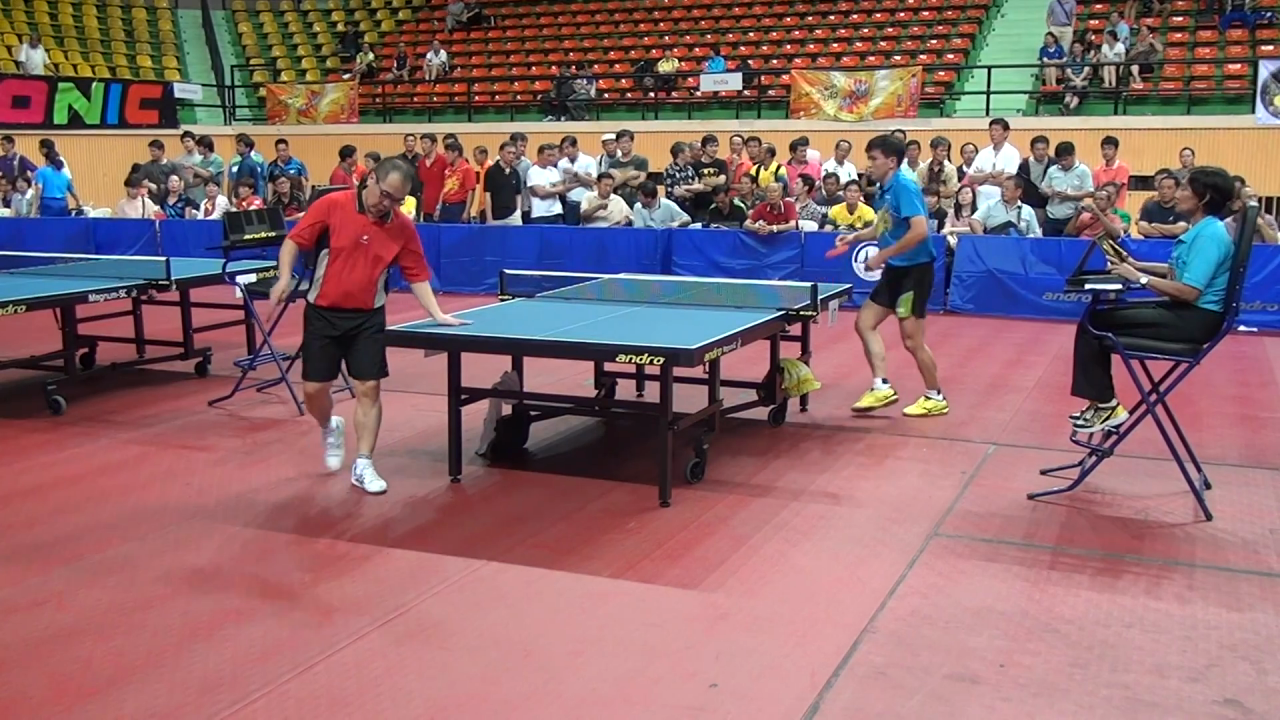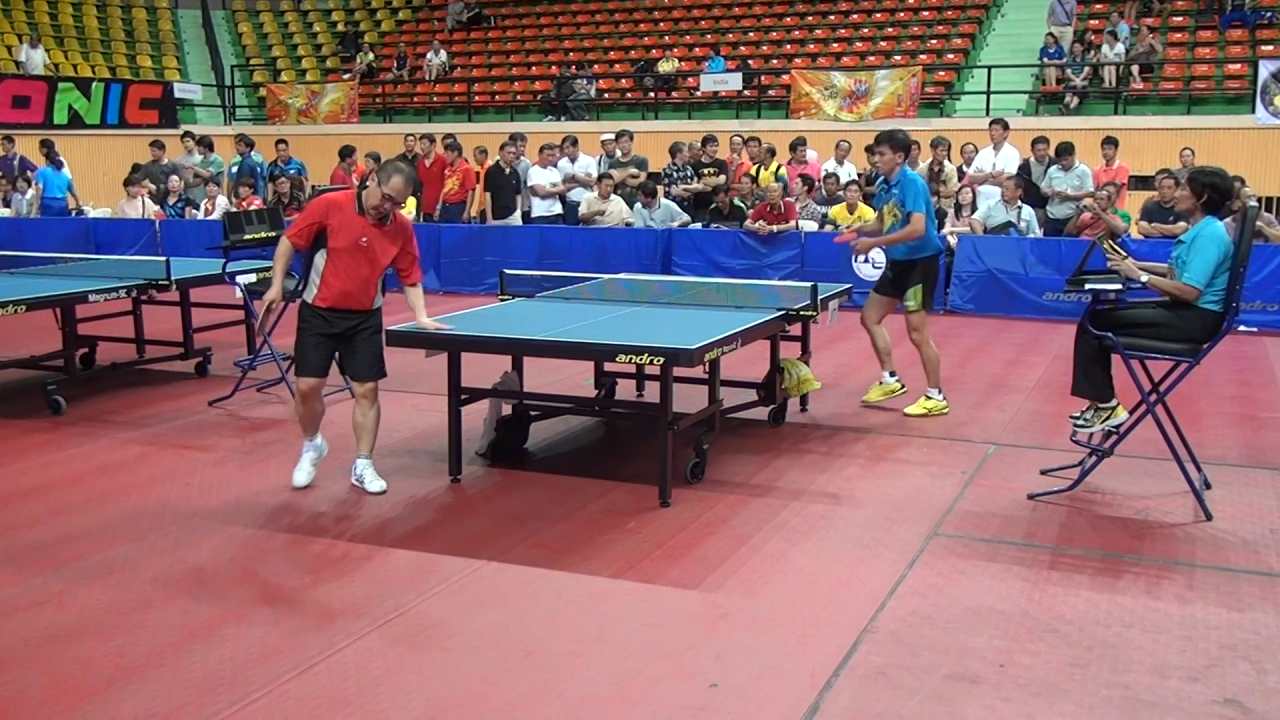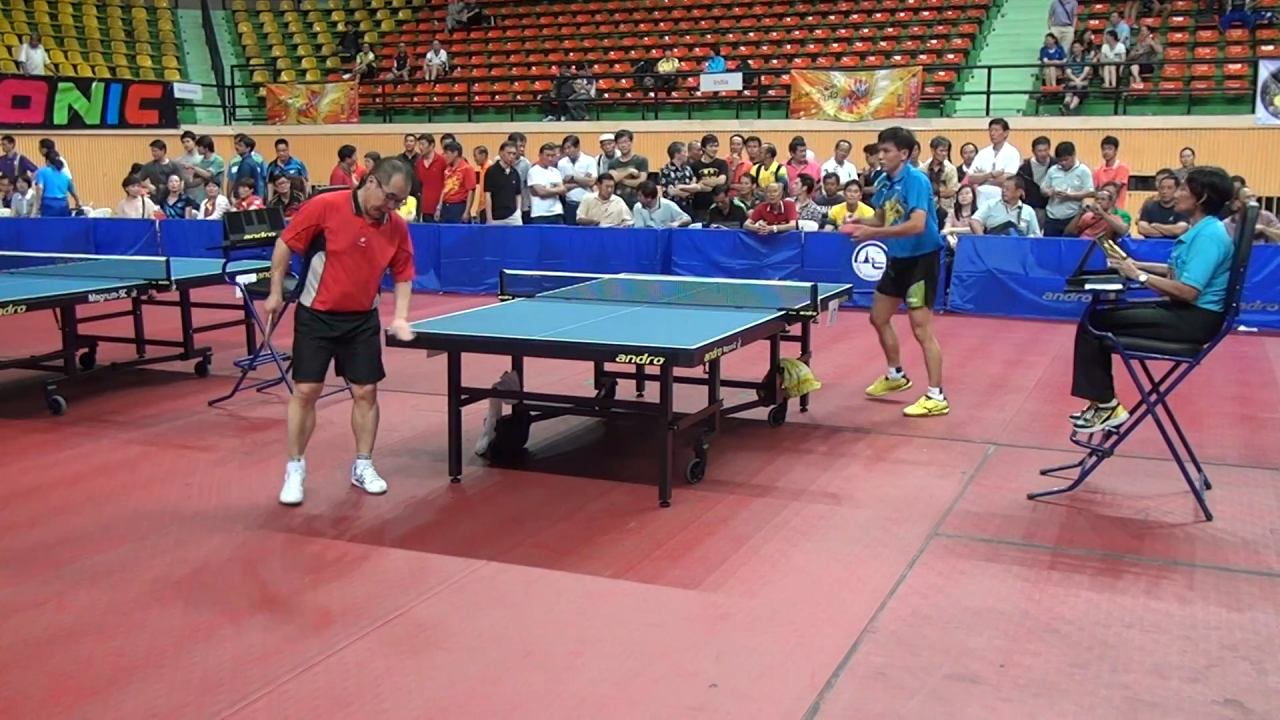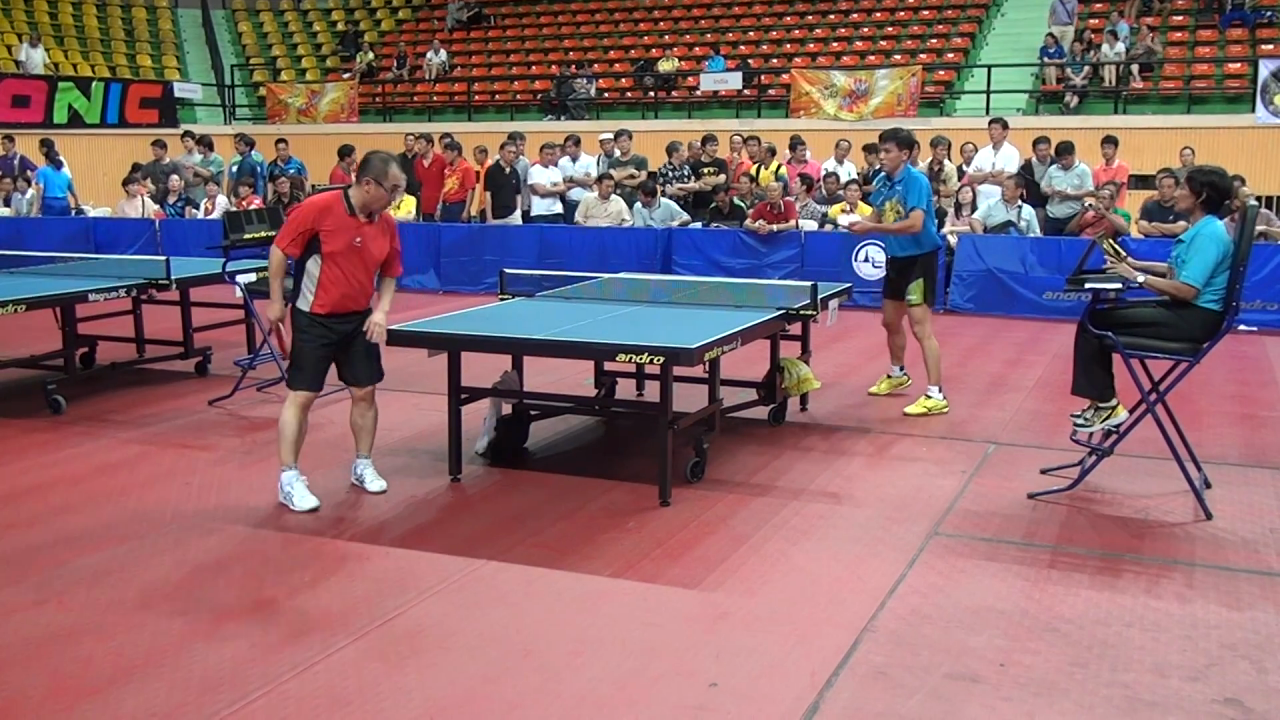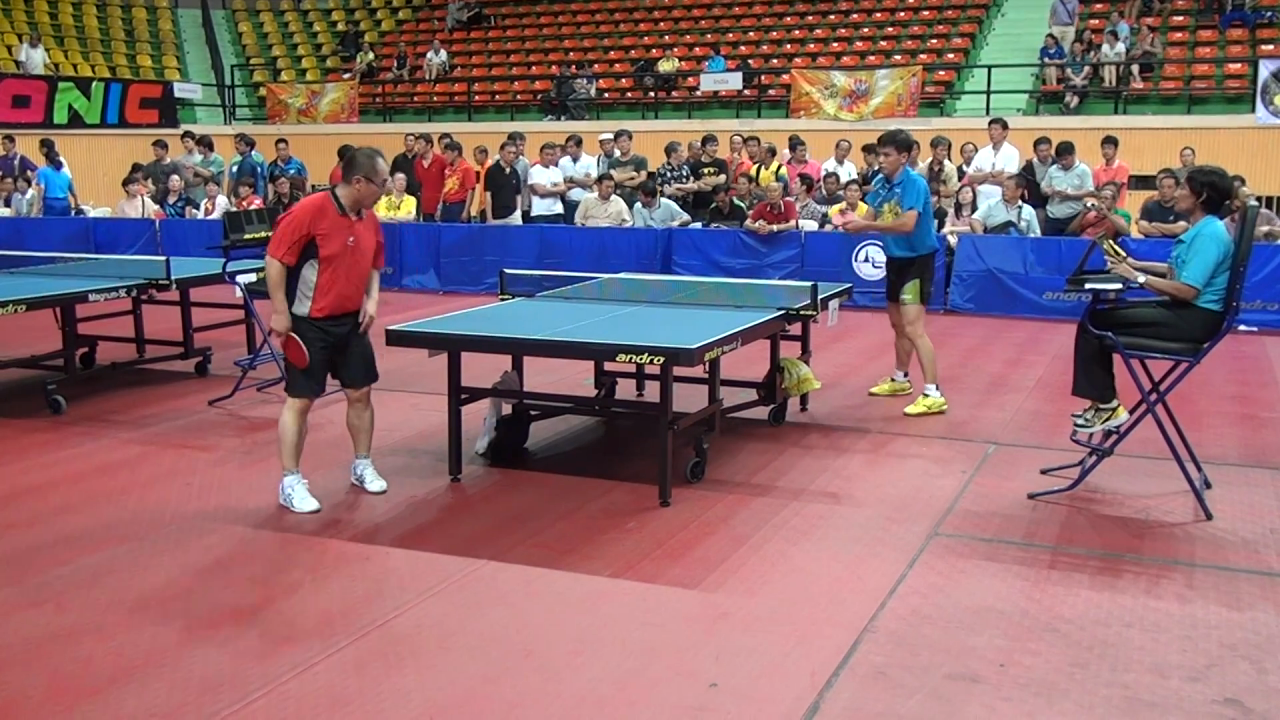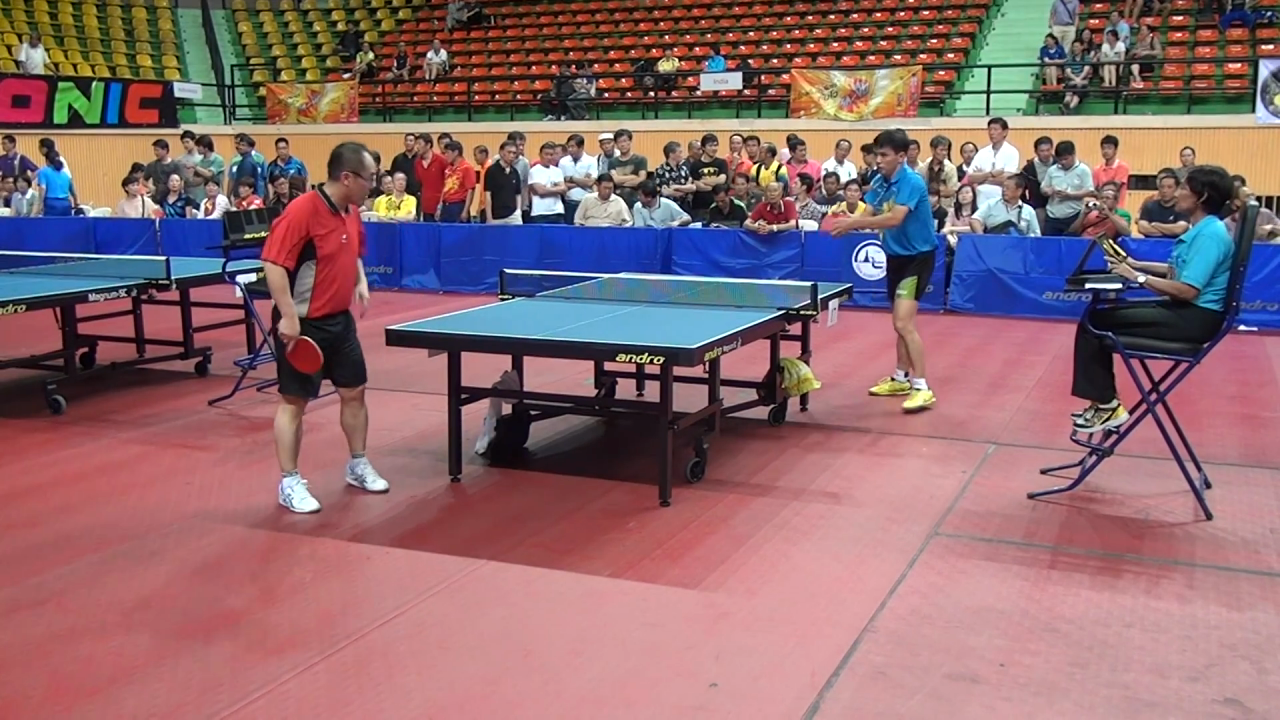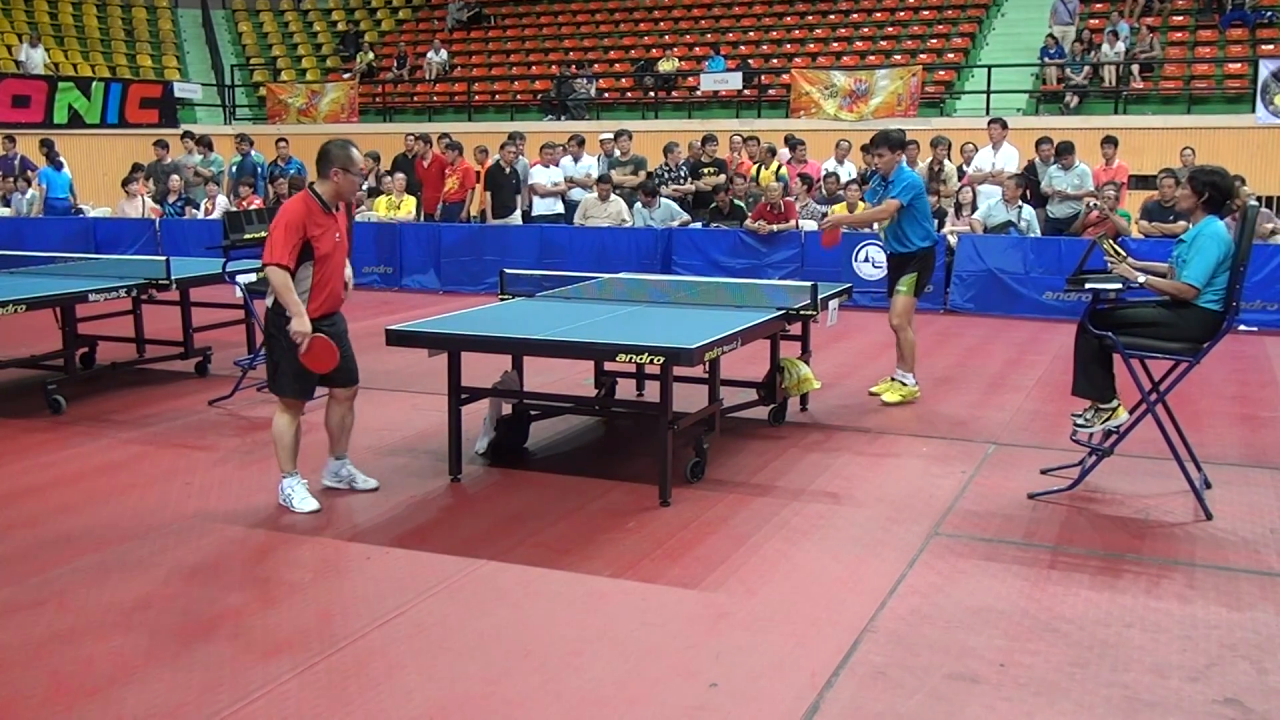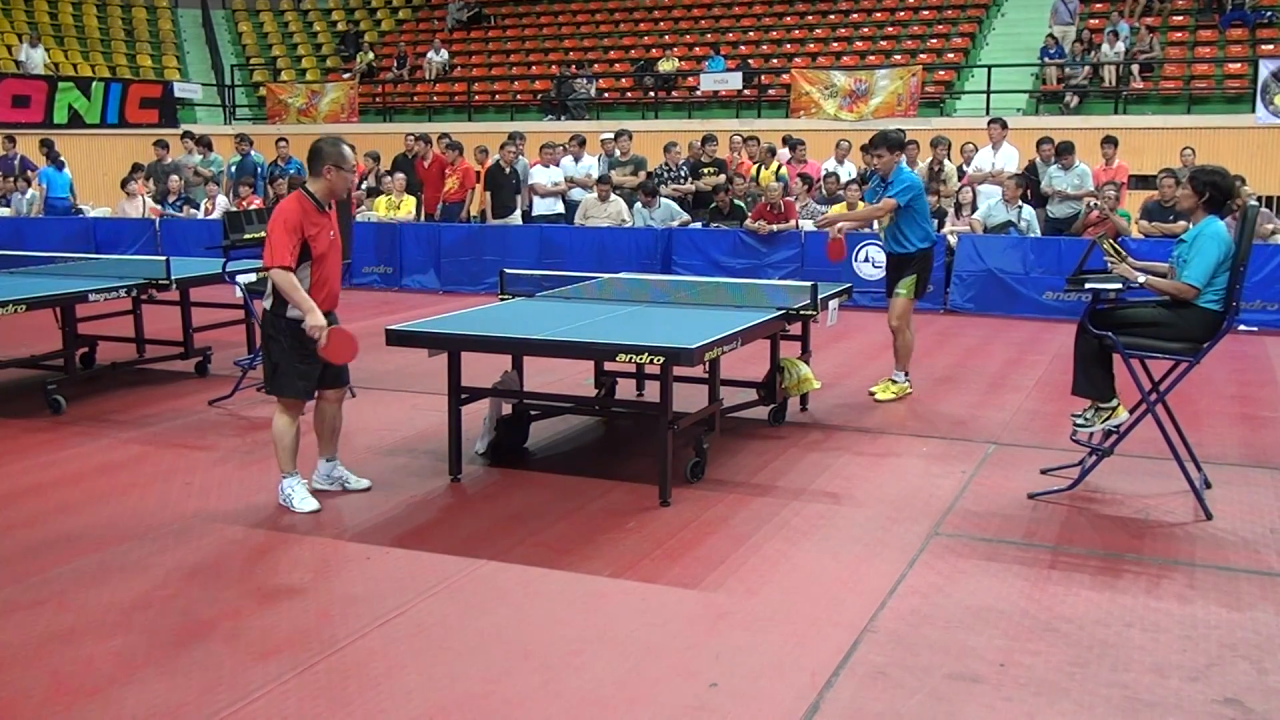
dt=0.1s
person 1, frame 1
left shoulder: (403, 227)
right shoulder: (331, 205)
left elbow: (417, 275)
right elbow: (293, 241)
left wrist: (436, 313)
right wrist: (284, 278)
left hip: (367, 317)
right hip: (323, 312)
left knee: (368, 389)
right knee: (315, 388)
left ankle: (363, 465)
right ankle: (331, 429)
person 1, frame 2
left shoulder: (401, 228)
right shoulder: (329, 205)
left elbow: (411, 277)
right elbow: (290, 240)
left wrist: (422, 315)
right wrist: (277, 284)
left hip: (365, 317)
right hip: (319, 312)
left knee: (367, 390)
right knee: (308, 385)
left ankle: (363, 466)
right ankle: (312, 444)
person 1, frame 3
left shoulder: (397, 227)
right shoulder: (324, 207)
left elbow: (403, 275)
right elbow: (285, 245)
left wrist: (400, 317)
right wrist: (276, 291)
left hip: (362, 319)
right hip: (316, 315)
left knee: (366, 392)
right knee: (306, 391)
left ankle: (362, 466)
right ankle: (294, 468)
person 1, frame 4
left shoulder: (387, 224)
right shoulder: (317, 208)
left elbow: (389, 273)
right elbow: (280, 251)
left wrist: (381, 311)
right wrist: (276, 301)
left hip: (358, 320)
right hip: (312, 319)
left knee: (365, 393)
right knee: (301, 397)
left ankle: (362, 466)
right ankle: (289, 479)
person 1, frame 5
left shoulder: (370, 220)
right shoulder: (309, 211)
left elbow: (374, 266)
right elbow: (275, 260)
left wrist: (372, 300)
right wrist: (280, 311)
left hip: (351, 322)
right hip: (307, 323)
left knee: (360, 394)
right knee: (299, 402)
left ankle: (362, 466)
right ankle: (291, 482)
person 1, frame 6
left shoulder: (352, 212)
right shoulder: (301, 212)
right elbow: (273, 265)
left wrist: (361, 281)
right wrist: (287, 316)
left hip: (339, 320)
right hip: (302, 325)
left knee: (353, 392)
right knee: (294, 401)
left ankle: (358, 465)
right ankle: (289, 483)
person 1, frame 7
left shoulder: (340, 208)
right shoulder: (295, 212)
right elbow: (275, 268)
left wrist: (346, 271)
right wrist: (298, 316)
left hip: (331, 319)
right hip: (297, 326)
left knee: (345, 391)
right knee: (291, 403)
left ankle: (338, 468)
right ankle: (289, 483)
person 1, frame 8
left shoulder: (328, 207)
right shoulder: (290, 212)
right elbow: (279, 270)
right wrist: (310, 311)
left hip: (326, 320)
right hip: (291, 324)
left knee: (334, 392)
right knee: (291, 403)
left ankle: (328, 470)
right ankle: (289, 483)
person 2, frame 1
left shoulder: (904, 187)
right shoulder: (884, 190)
left elbow: (919, 232)
left wrist: (883, 255)
right wrist: (855, 237)
left hip: (914, 269)
right hip: (894, 269)
left knee: (911, 340)
right knee: (864, 324)
left ankle: (935, 397)
right ankle: (881, 388)
person 2, frame 2
left shoulder: (913, 183)
right shoulder: (883, 185)
left elbow: (917, 229)
left wrist: (874, 242)
right wrist: (860, 229)
left hip: (920, 263)
right hip: (896, 264)
left knee: (918, 334)
right knee: (870, 318)
left ankle: (936, 398)
right ankle: (889, 380)
person 2, frame 3
left shoulder: (916, 180)
right shoulder: (884, 182)
left elbow: (917, 225)
right elbow: (881, 219)
left wrist: (872, 233)
right wrist: (860, 223)
left hip: (921, 260)
right hip: (897, 260)
left knee: (921, 331)
right knee: (878, 318)
left ankle: (936, 398)
right ankle: (895, 375)
person 2, frame 4
left shoulder: (917, 181)
right shoulder: (882, 182)
left elbow: (915, 224)
right elbow: (877, 218)
left wrist: (872, 228)
right wrist: (861, 221)
left hip: (920, 259)
right hip: (896, 259)
left knee: (921, 330)
right knee: (891, 322)
left ankle: (935, 396)
right ankle: (896, 375)
person 2, frame 5
left shoulder: (915, 183)
right shoulder: (880, 183)
left elbow: (907, 224)
right elbow: (872, 217)
left wrist: (866, 226)
right wrist: (855, 220)
left hip: (917, 261)
right hip: (895, 260)
left knee: (913, 329)
right knee: (898, 325)
left ankle: (933, 395)
right ankle: (900, 379)
person 2, frame 6
left shoulder: (912, 182)
right shoulder: (879, 182)
left elbow: (894, 219)
right elbow: (869, 215)
left wrist: (851, 223)
right wrist: (847, 220)
left hip: (917, 258)
right hip: (896, 257)
left knee: (903, 324)
right knee: (902, 324)
left ankle: (922, 389)
right ankle: (901, 378)
person 2, frame 7
left shoulder: (909, 180)
right shoulder: (878, 182)
left elbow: (884, 213)
right elbow: (869, 214)
left wrist: (842, 219)
right wrist: (841, 221)
left hip: (917, 255)
right hip: (897, 255)
left knee: (898, 320)
right knee: (900, 320)
left ankle: (909, 381)
right ankle: (899, 377)
person 2, frame 8
left shoulder: (908, 181)
right shoulder: (878, 181)
left elbow: (880, 211)
right elbow: (868, 212)
left wrist: (838, 217)
right wrist: (844, 226)
left hip: (916, 256)
right hip: (896, 255)
left knee: (898, 321)
right knee: (897, 322)
left ankle: (901, 380)
right ankle: (898, 377)
person 3, frame 1
left shoulder: (1210, 235)
right shoulder: (1201, 230)
left elbow: (1189, 291)
left wrist: (1139, 277)
right wrist: (1136, 264)
left hip: (1193, 319)
right hip: (1182, 312)
left knee: (1094, 323)
right knee: (1097, 317)
left ankle: (1106, 405)
right ankle: (1103, 401)
person 3, frame 2
left shoulder: (1209, 235)
right shoulder: (1201, 230)
left elbow: (1189, 291)
left wrist: (1139, 275)
right wrist: (1137, 264)
left hip: (1194, 319)
right hip: (1181, 311)
left knee: (1094, 322)
right knee: (1097, 317)
left ankle: (1106, 404)
right ankle: (1104, 402)
person 3, frame 3
left shoulder: (1209, 235)
right shoulder: (1201, 230)
left elbow: (1188, 290)
left wrist: (1138, 275)
right wrist: (1136, 264)
left hip: (1193, 319)
right hip: (1181, 311)
left knee: (1094, 322)
right knee: (1097, 317)
left ankle: (1106, 404)
right ankle: (1104, 401)
person 3, frame 4
left shoulder: (1209, 234)
right shoulder: (1200, 229)
left elbow: (1187, 289)
left wrist: (1137, 276)
right wrist: (1136, 264)
left hip: (1193, 318)
right hip: (1182, 311)
left knee: (1094, 322)
right knee: (1098, 317)
left ankle: (1106, 404)
right ankle: (1105, 401)
person 3, frame 5
left shoulder: (1209, 235)
right shoulder: (1201, 230)
left elbow: (1187, 290)
left wrist: (1137, 277)
right wrist: (1136, 264)
left hip: (1193, 318)
right hip: (1182, 311)
left knee: (1094, 322)
right knee: (1098, 317)
left ankle: (1107, 405)
right ankle: (1105, 402)
person 3, frame 6
left shoulder: (1210, 234)
right shoulder: (1201, 230)
left elbow: (1187, 290)
left wrist: (1138, 277)
right wrist: (1137, 264)
left hip: (1194, 319)
right hip: (1183, 311)
left knee: (1094, 322)
right knee: (1098, 317)
left ankle: (1107, 405)
right ankle: (1105, 401)
person 3, frame 7
left shoulder: (1210, 234)
right shoulder: (1201, 229)
left elbow: (1187, 289)
left wrist: (1138, 277)
right wrist: (1137, 264)
left hip: (1194, 318)
right hip: (1183, 311)
left knee: (1094, 322)
right knee: (1098, 317)
left ankle: (1107, 405)
right ankle: (1105, 401)
person 3, frame 8
left shoulder: (1211, 235)
right shoulder: (1202, 230)
left elbow: (1188, 290)
left wrist: (1138, 277)
right wrist: (1137, 264)
left hip: (1193, 318)
right hip: (1182, 311)
left knee: (1094, 321)
right knee: (1098, 316)
left ankle: (1107, 404)
right ankle: (1105, 401)
